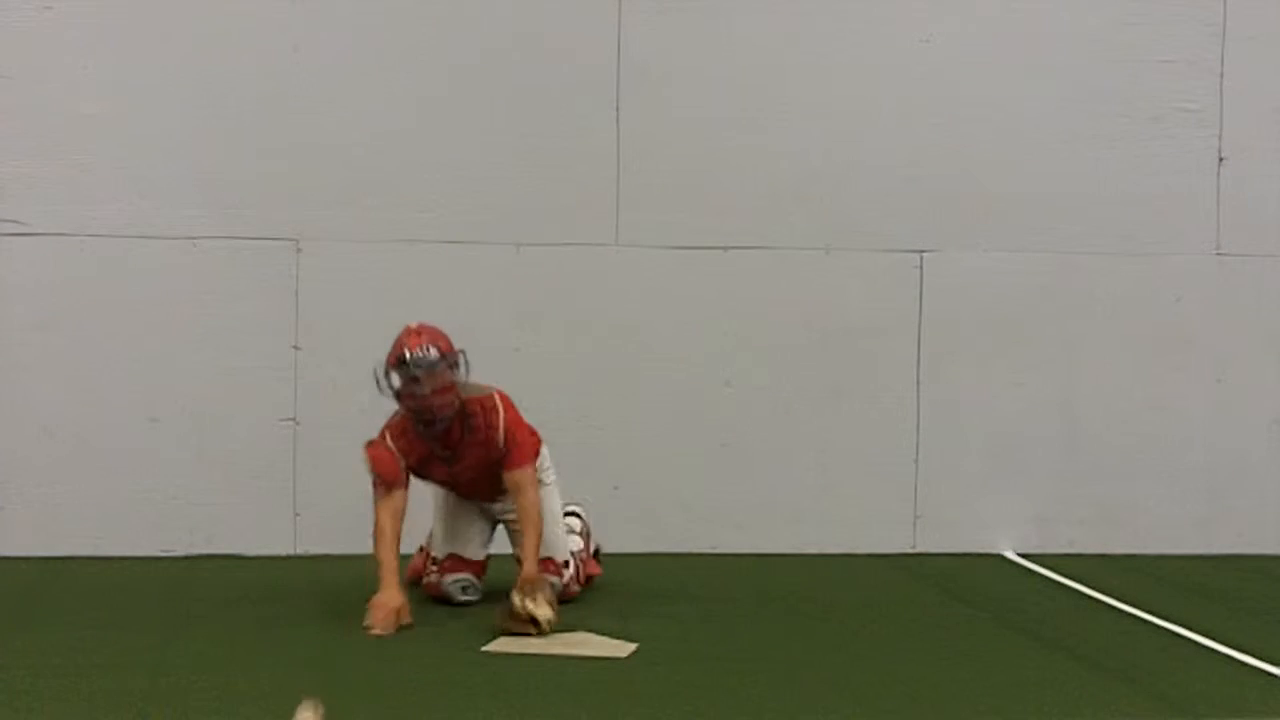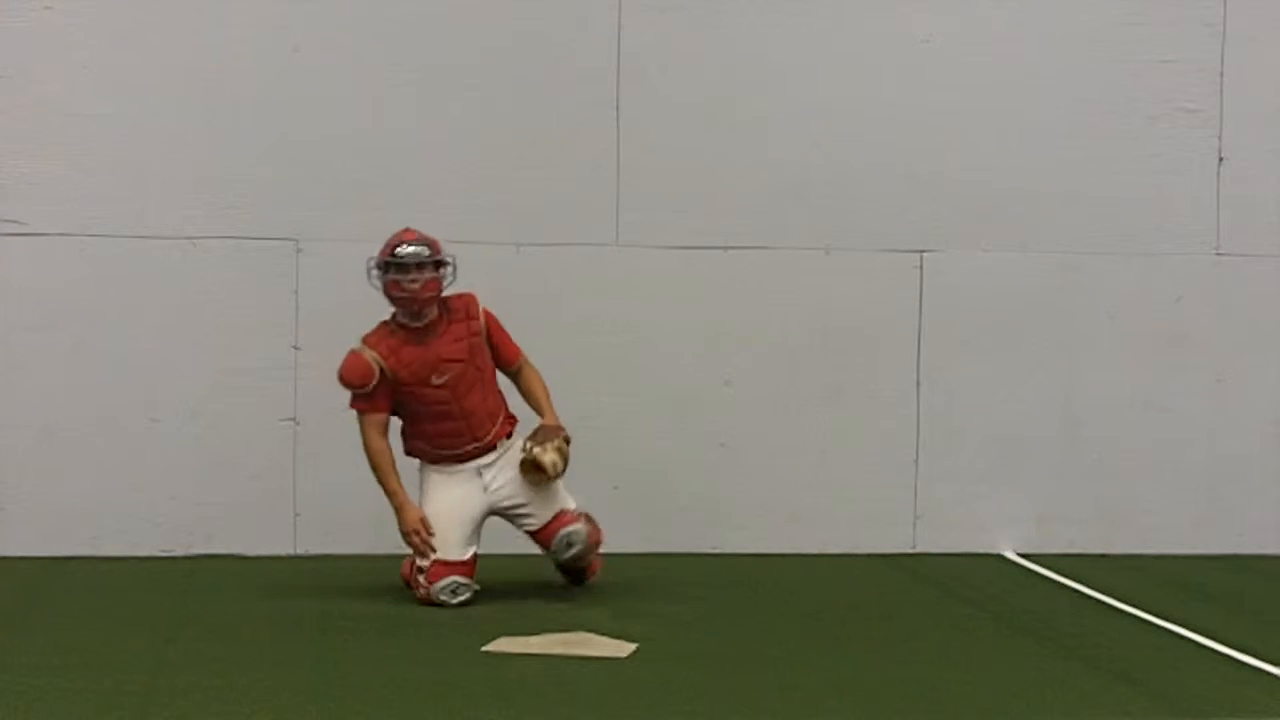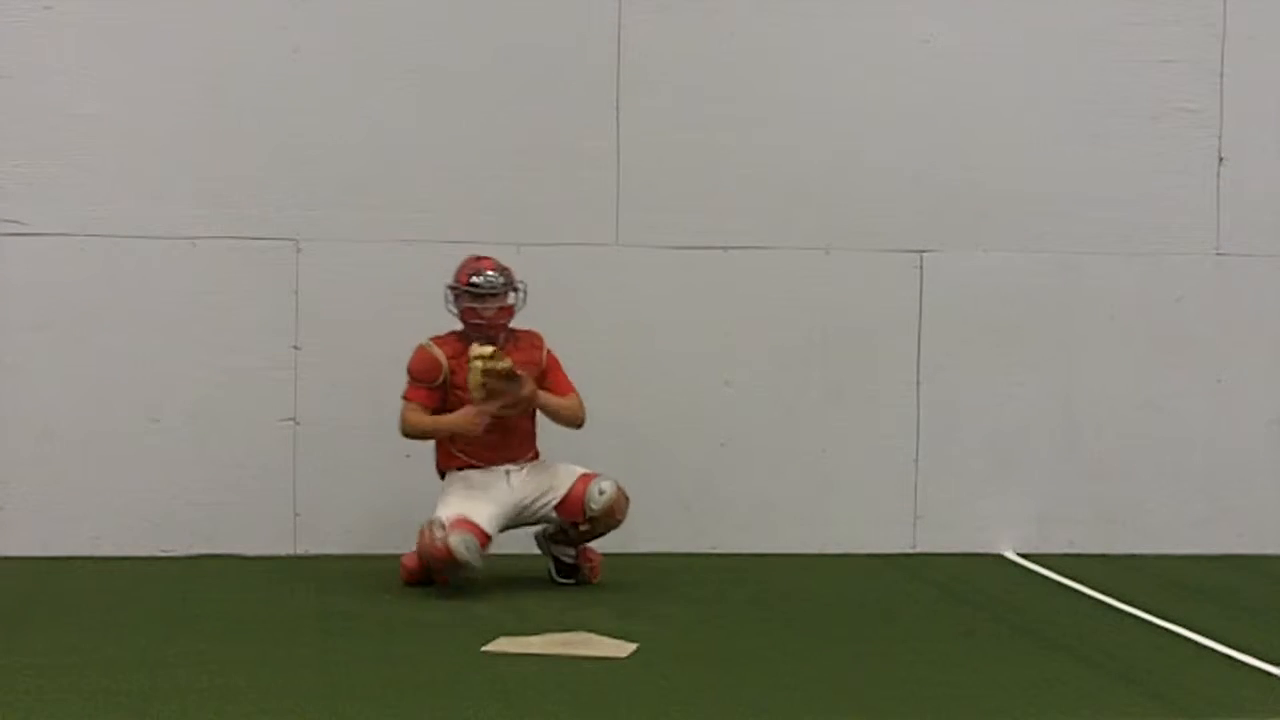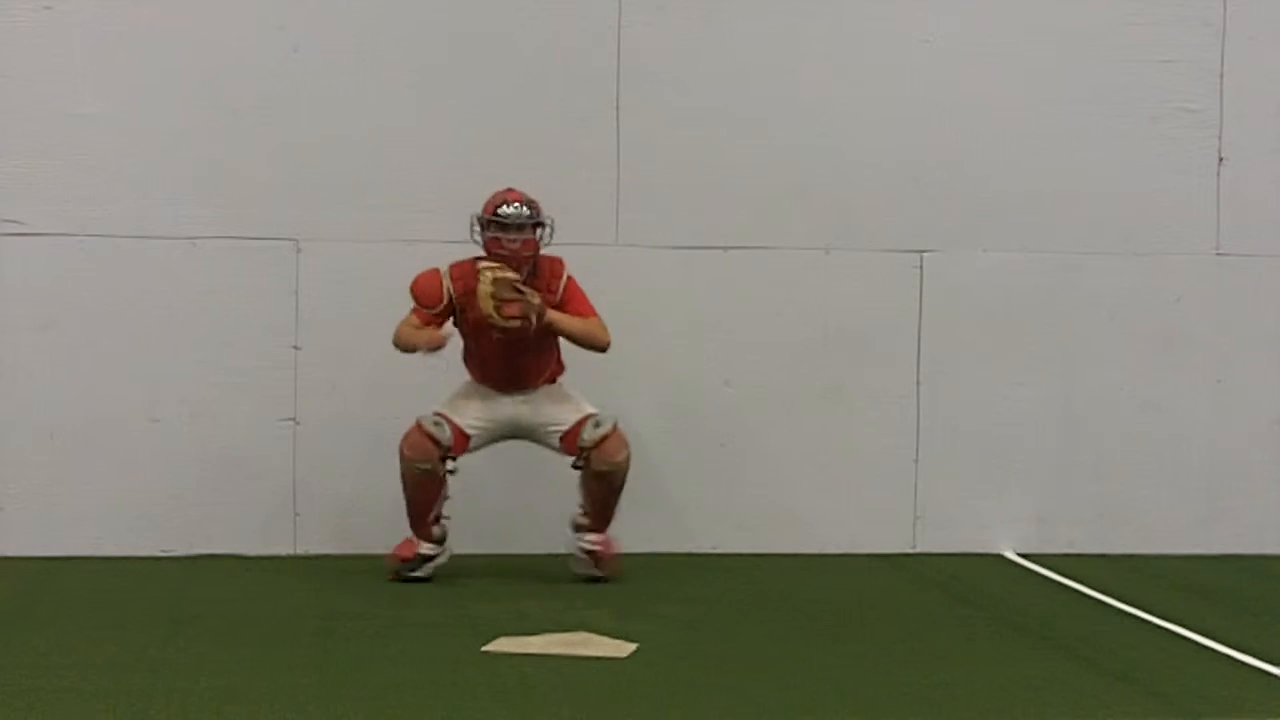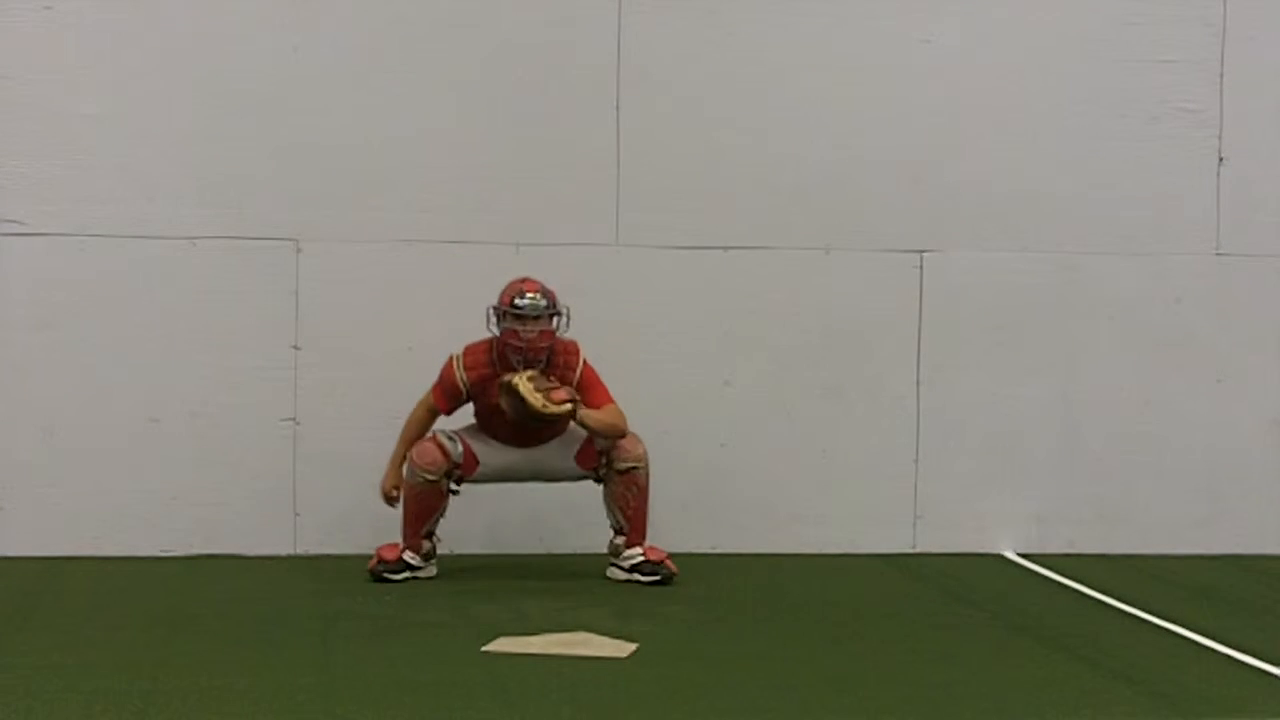
dt=0.5s
person 1, frame 1
left shoulder: (493, 411)
right shoulder: (395, 437)
left elbow: (524, 494)
right elbow: (387, 514)
left wrist: (530, 569)
right wrist: (388, 588)
left hip: (520, 478)
right hip: (459, 492)
left knee: (554, 585)
right knee: (455, 587)
left ankle: (573, 530)
right ankle: (435, 551)
person 1, frame 2
left shoulder: (471, 314)
right shoulder: (376, 353)
left elbow: (519, 368)
right elbow: (375, 435)
left wrist: (549, 419)
right wrist: (403, 507)
left hip: (506, 456)
right hip: (445, 475)
left knee: (576, 545)
right knee: (446, 591)
left ankle: (575, 543)
right ankle: (424, 553)
person 1, frame 3
left shoulder: (533, 348)
right shoulder: (441, 354)
left elbow: (578, 416)
right elbow: (409, 423)
left wrist: (534, 394)
right wrist: (453, 422)
left hip: (528, 474)
right hip: (469, 481)
left knee: (611, 500)
right knee: (454, 552)
left ankle: (562, 544)
right ankle: (435, 553)
person 1, frame 4
left shoulder: (555, 277)
right shoulder: (458, 279)
left elbow: (601, 339)
right elbow: (403, 335)
left wrist: (545, 314)
right wrist: (423, 337)
left hip: (544, 396)
right hip: (483, 396)
left knee: (611, 447)
right knee: (418, 447)
left ankle: (590, 537)
right ankle: (428, 543)
person 1, frame 5
left shoulder: (569, 360)
right shoulder: (471, 363)
left elbow: (618, 426)
right elbow: (428, 409)
left wrist: (577, 413)
right wrist: (394, 466)
left hip: (555, 448)
right hip: (492, 449)
left knee: (628, 450)
right knee: (426, 457)
left ankle: (629, 553)
right ankle: (416, 553)
